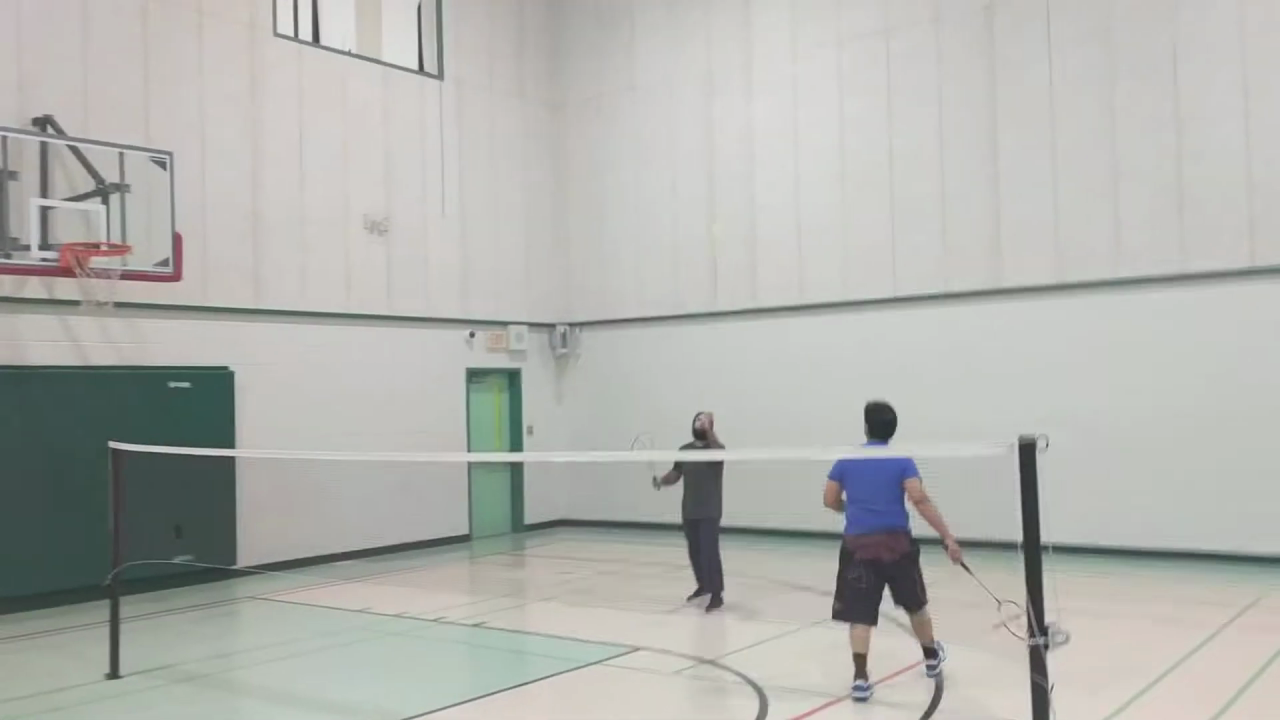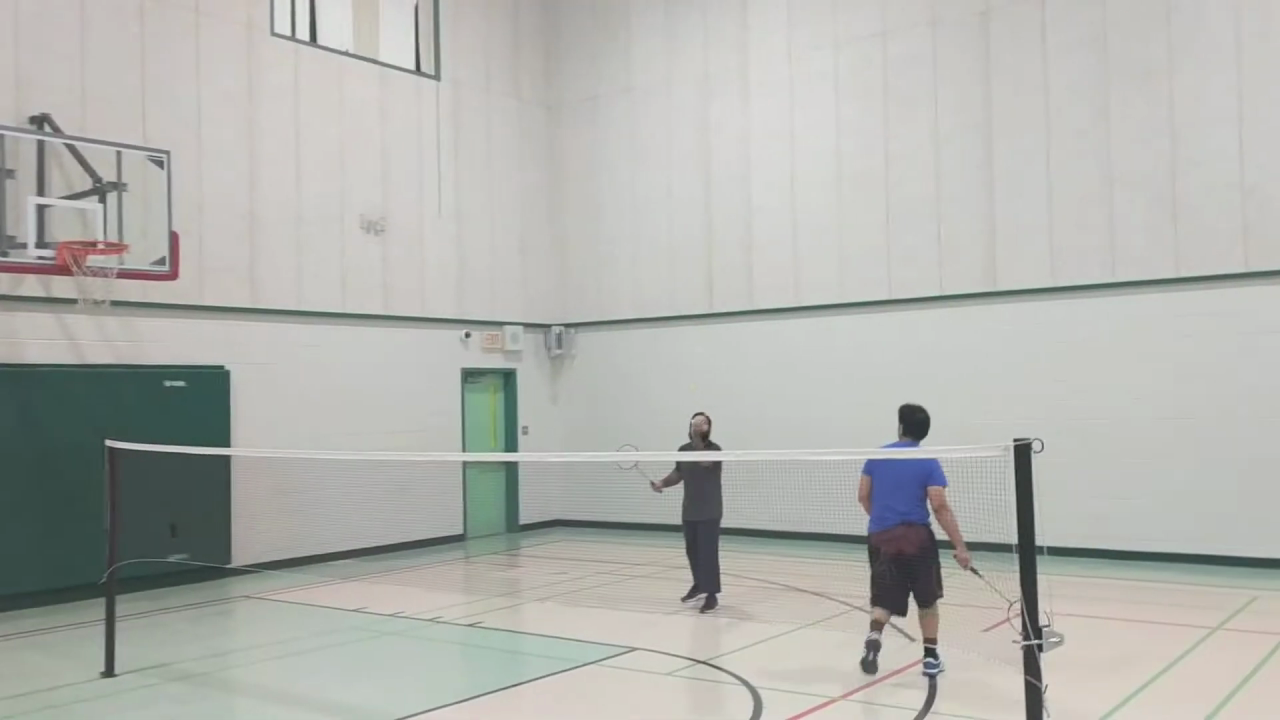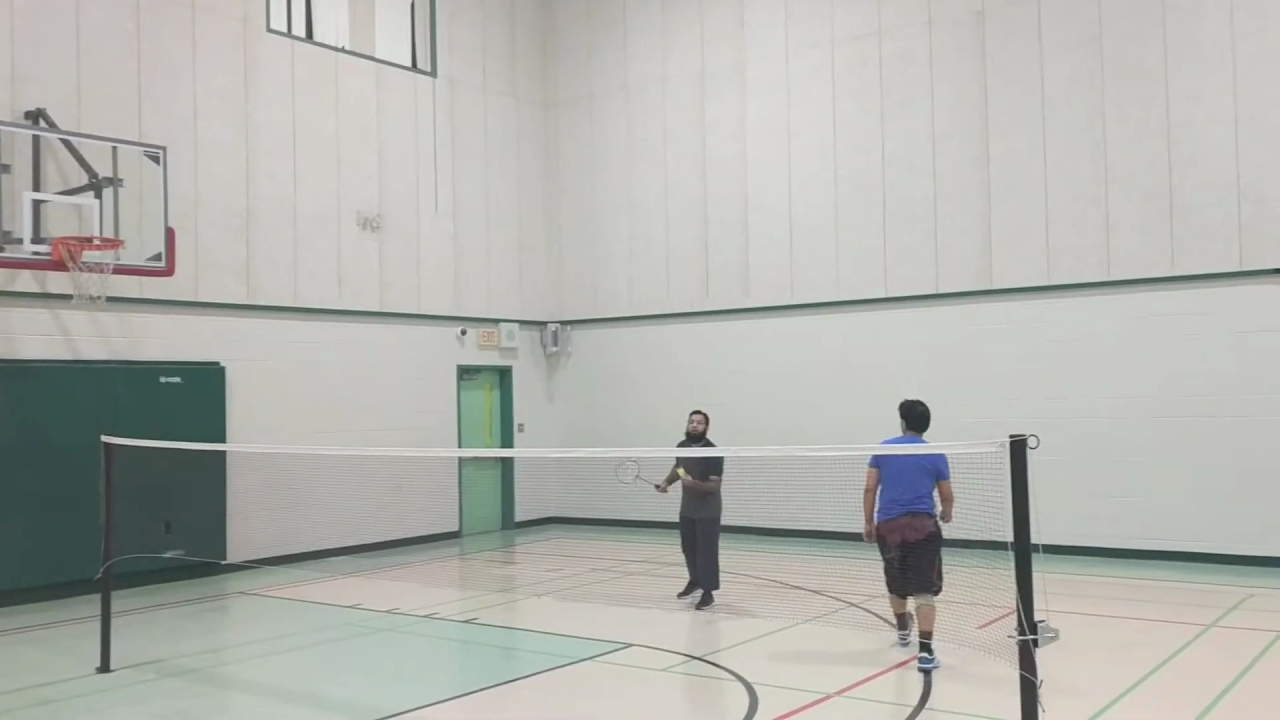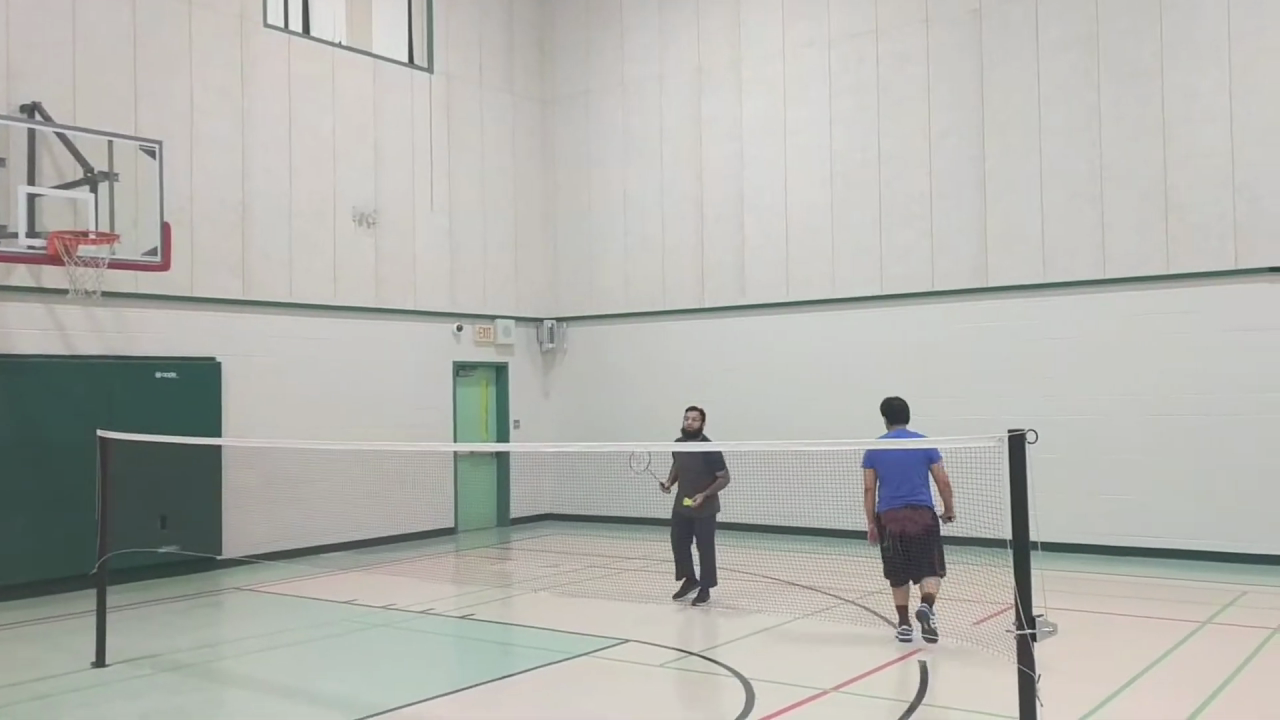
dt=0.3s
person 1, frame 1
left shoulder: (846, 460)
right shoulder: (902, 461)
left elbow: (830, 501)
right elbow: (920, 501)
right wrist: (949, 539)
left hip: (858, 543)
right hip: (897, 541)
left knee: (860, 615)
right knee: (915, 604)
left ankle: (861, 678)
right ankle: (931, 658)
person 1, frame 2
left shoulder: (877, 456)
right shoulder: (929, 463)
left elbow: (863, 497)
right elbow: (939, 508)
right wrist: (959, 547)
left hip: (881, 537)
right hip: (916, 536)
left knee: (884, 601)
right knee: (927, 598)
left ankle: (874, 636)
right ankle: (930, 657)
person 1, frame 3
left shoulder: (882, 450)
right shoulder: (935, 456)
left elbow: (870, 489)
right elbow: (946, 497)
left wrist: (868, 522)
right wrist: (947, 513)
left hip: (888, 525)
right hip: (922, 525)
left knee: (897, 584)
right knee: (924, 590)
left ankle: (903, 630)
right ankle: (925, 651)
person 1, frame 4
left shoulder: (874, 448)
right shoulder: (925, 444)
left elbow: (869, 489)
right elbow: (943, 482)
left wrist: (871, 523)
right wrist: (949, 509)
left hip: (889, 517)
right hip: (922, 515)
left knee: (898, 574)
right knee: (931, 573)
left ankle: (904, 625)
right ankle: (926, 607)
person 2, frame 1
left shoulder: (715, 447)
right shoulder: (684, 450)
left elbow: (719, 453)
right elbow: (675, 474)
left wrist: (710, 430)
right wrist: (662, 480)
left hip: (709, 511)
right hip: (689, 510)
left knee: (710, 550)
right knee: (695, 549)
left ankle: (716, 594)
right ankle: (704, 585)
person 2, frame 2
left shoulder: (714, 450)
right shoulder: (684, 450)
left elbow: (703, 462)
right elbow: (678, 473)
left wrist: (698, 440)
right wrist: (663, 483)
left hip: (709, 512)
right hip: (689, 511)
left knee: (708, 552)
right knee: (692, 550)
left ankle: (711, 595)
right ankle: (699, 584)
person 2, frame 3
right shoulder: (682, 446)
left elbow: (714, 485)
left wrist: (694, 483)
right wrist: (667, 482)
left hip: (708, 511)
right hip: (687, 508)
left knee: (706, 550)
right knee: (688, 547)
left ankle: (708, 592)
right ankle: (695, 580)
person 2, frame 4
left shoulder: (710, 450)
right shoulder: (678, 444)
left elbow: (724, 479)
left wrist: (704, 495)
right wrist: (669, 482)
left hip: (704, 509)
right hip: (681, 505)
left knee: (705, 548)
right knee: (679, 544)
left ankle: (704, 589)
right ankle: (689, 580)
